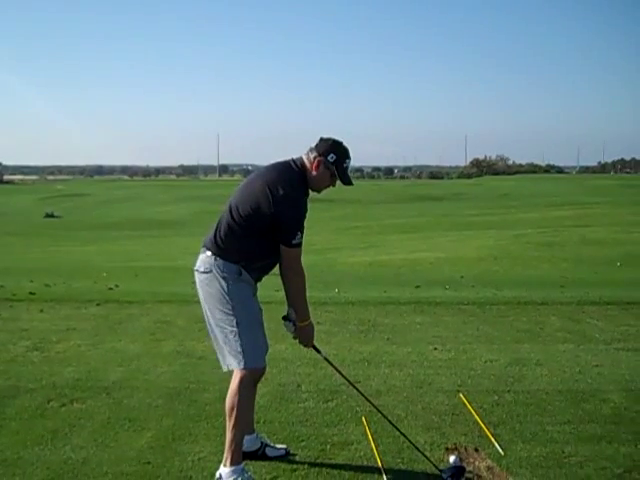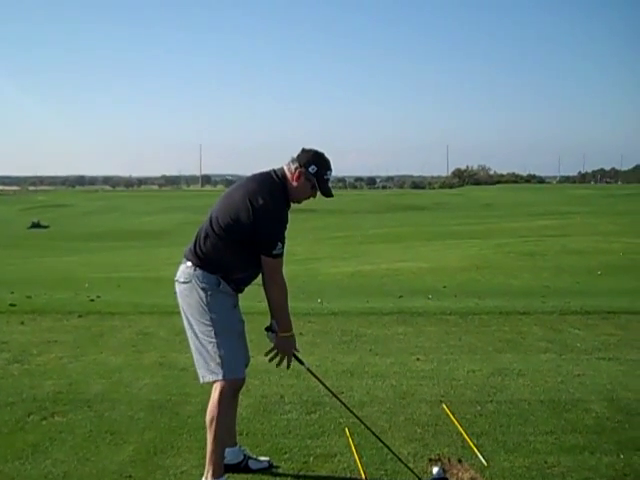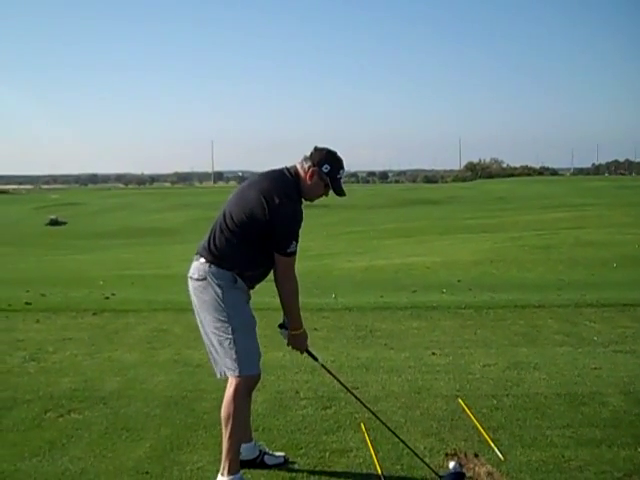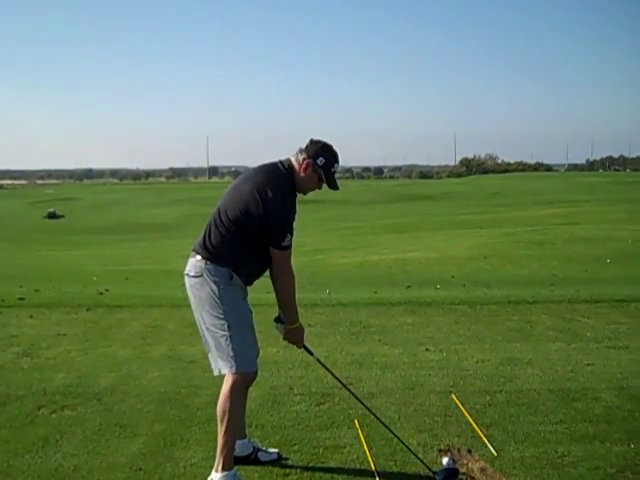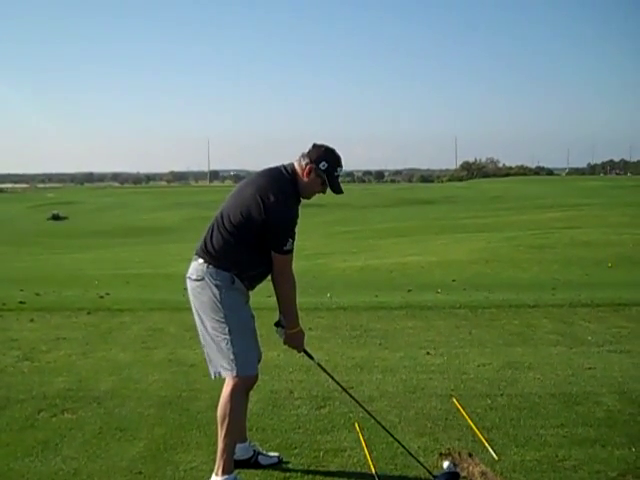
dt=0.7s
person 1, frame 1
left shoulder: (282, 175)
right shoulder: (290, 193)
left elbow: (284, 257)
right elbow: (292, 266)
left wrist: (292, 308)
right wrist: (304, 320)
left hip: (231, 271)
right hip: (225, 273)
left knee: (252, 362)
right knee: (248, 368)
left ankle: (248, 440)
person 1, frame 2
left shoulder: (264, 187)
right shoulder: (270, 203)
left elbow: (265, 270)
right elbow: (273, 278)
left wrist: (278, 325)
right wrist: (286, 332)
left hip: (216, 283)
right hip: (205, 284)
left knee: (233, 374)
right knee: (228, 379)
left ankle: (230, 453)
person 1, frame 3
left shoulder: (274, 182)
right shoulder: (286, 203)
left elbow: (277, 264)
right elbow: (285, 275)
left wrist: (289, 320)
right wrist: (296, 327)
left hip: (221, 277)
right hip: (218, 281)
left knee: (246, 369)
right knee: (243, 375)
left ankle: (246, 449)
person 1, frame 4
left shoulder: (270, 176)
right shoulder: (279, 194)
left elbow: (272, 260)
right elbow: (282, 269)
left wrist: (284, 313)
right wrist: (293, 321)
left hip: (217, 273)
right hip: (216, 277)
left knee: (243, 366)
right knee: (240, 371)
left ankle: (239, 445)
person 1, frame 5
left shoulder: (272, 180)
right shoulder: (281, 199)
left elbow: (274, 265)
right elbow: (282, 273)
left wrist: (285, 319)
right wrist: (293, 326)
left hip: (220, 278)
right hip: (217, 281)
left knee: (245, 369)
right knee: (241, 375)
left ankle: (240, 449)
